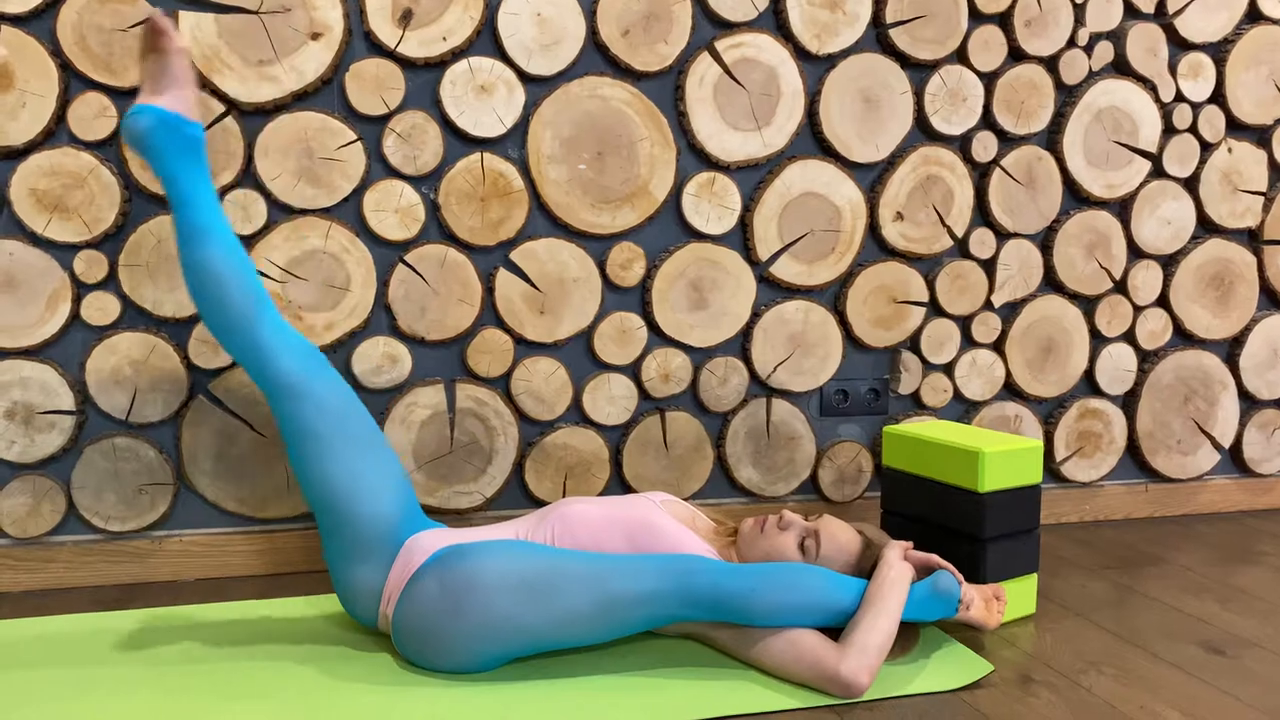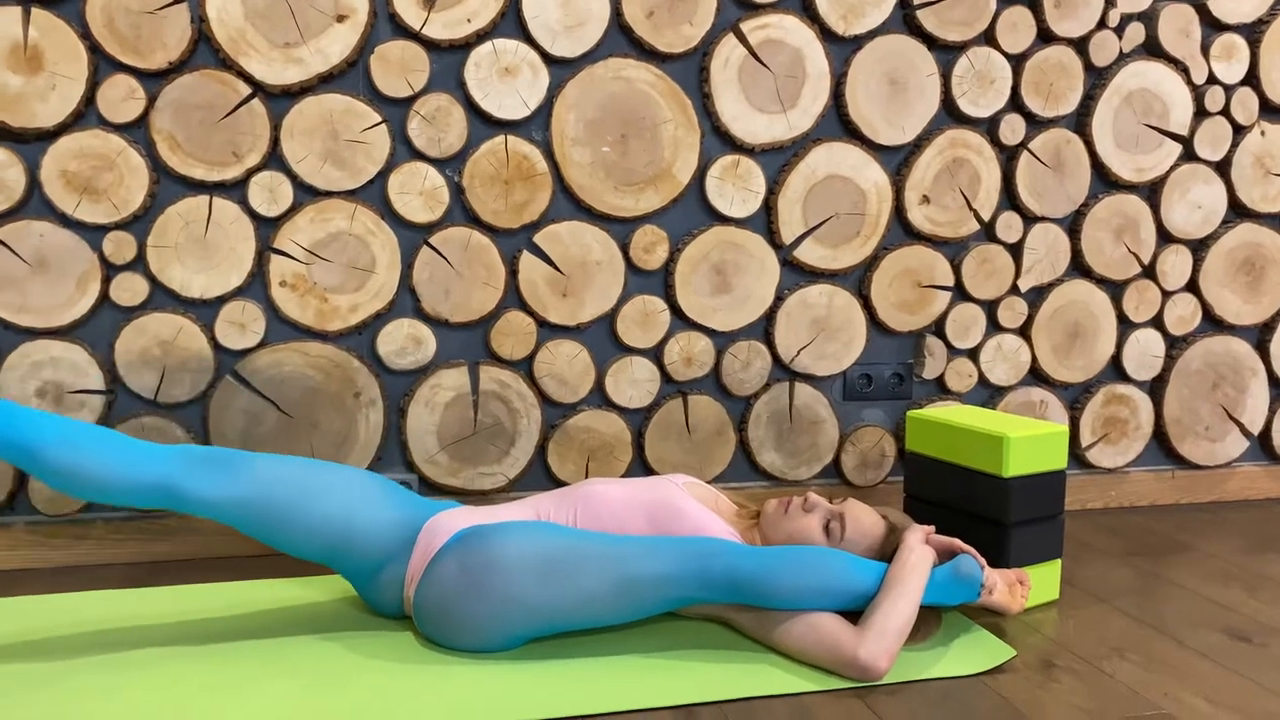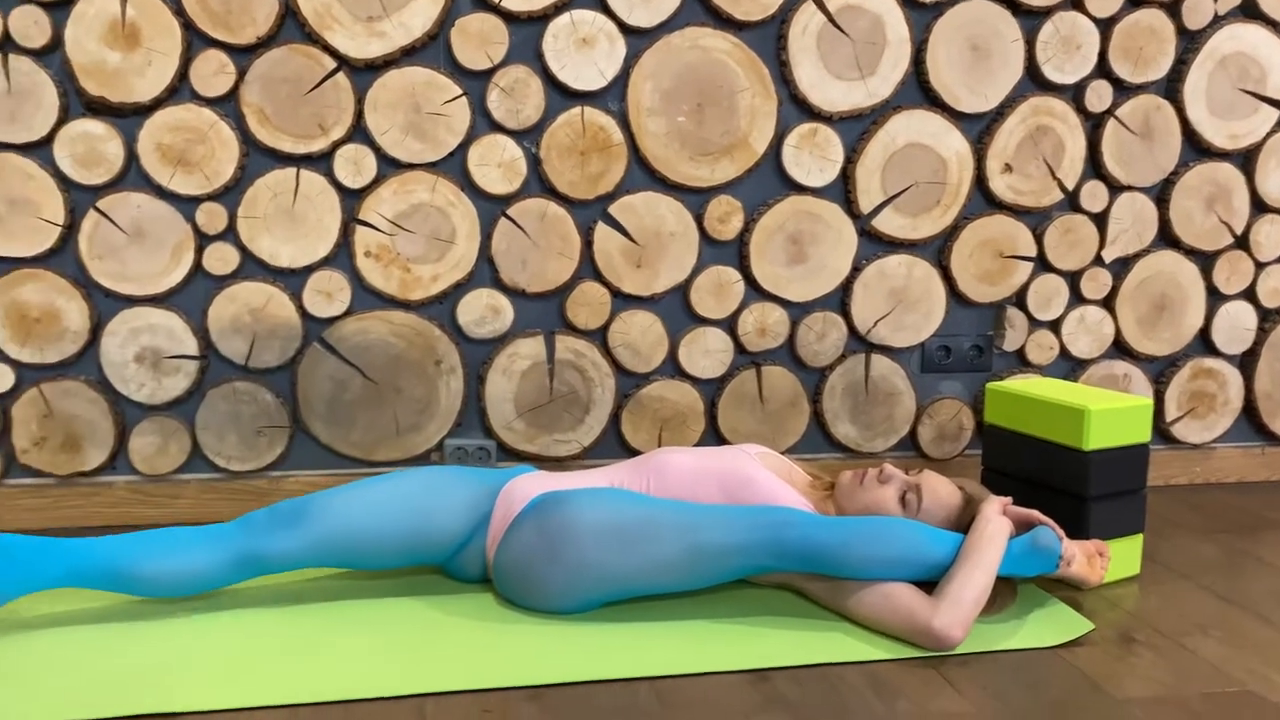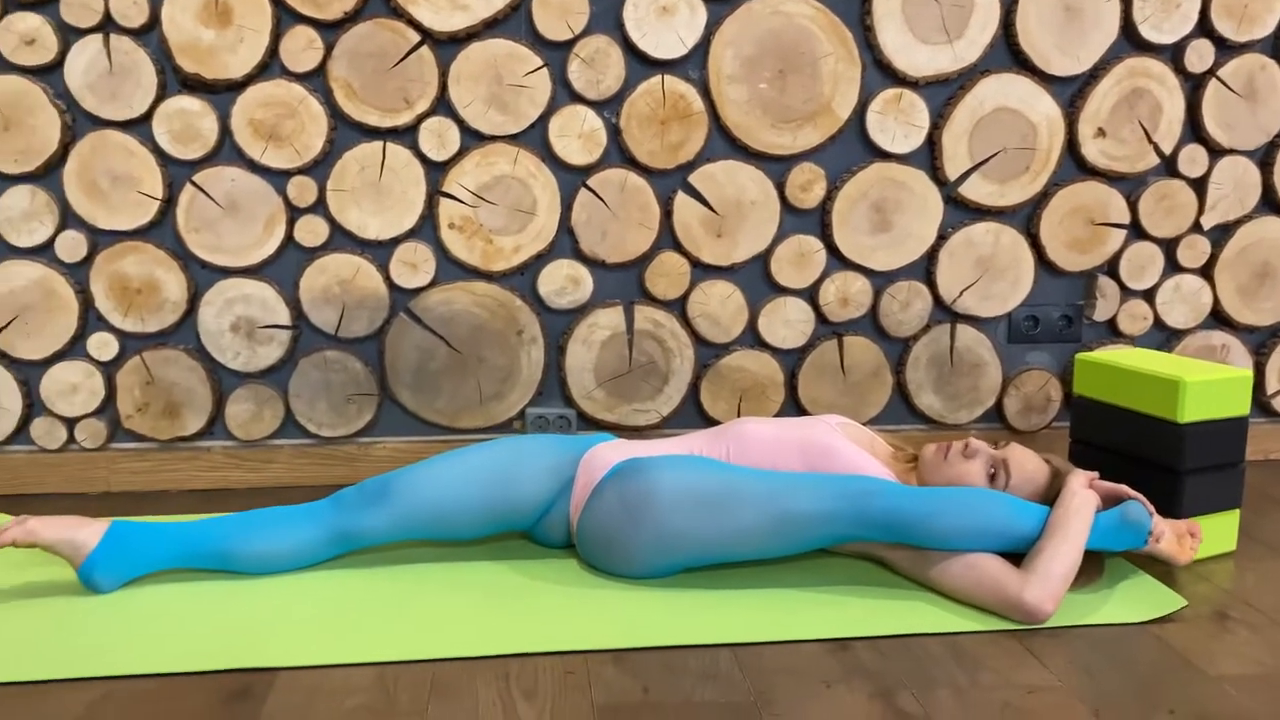
dt=0.7s
person 1, frame 1
left shoulder: (730, 593)
right shoulder: (681, 519)
left elbow: (849, 672)
left wrist: (904, 580)
left hip: (443, 607)
right hip: (410, 554)
person 1, frame 2
left shoulder: (750, 579)
right shoulder: (714, 504)
left elbow: (867, 654)
left wrist: (920, 566)
left hip: (471, 585)
right hip: (425, 526)
right knee: (187, 471)
person 1, frame 3
left shoulder: (827, 545)
right shoulder: (787, 473)
left elbow: (942, 623)
left wrist: (994, 535)
left hip: (551, 553)
right hip: (507, 496)
right knee: (265, 535)
person 1, frame 4
left shoulder: (908, 523)
right shoulder: (868, 442)
left elbow: (1030, 596)
left wrist: (1082, 512)
left hip: (633, 517)
right hip: (586, 467)
right knee: (356, 513)
right ankle: (122, 546)
